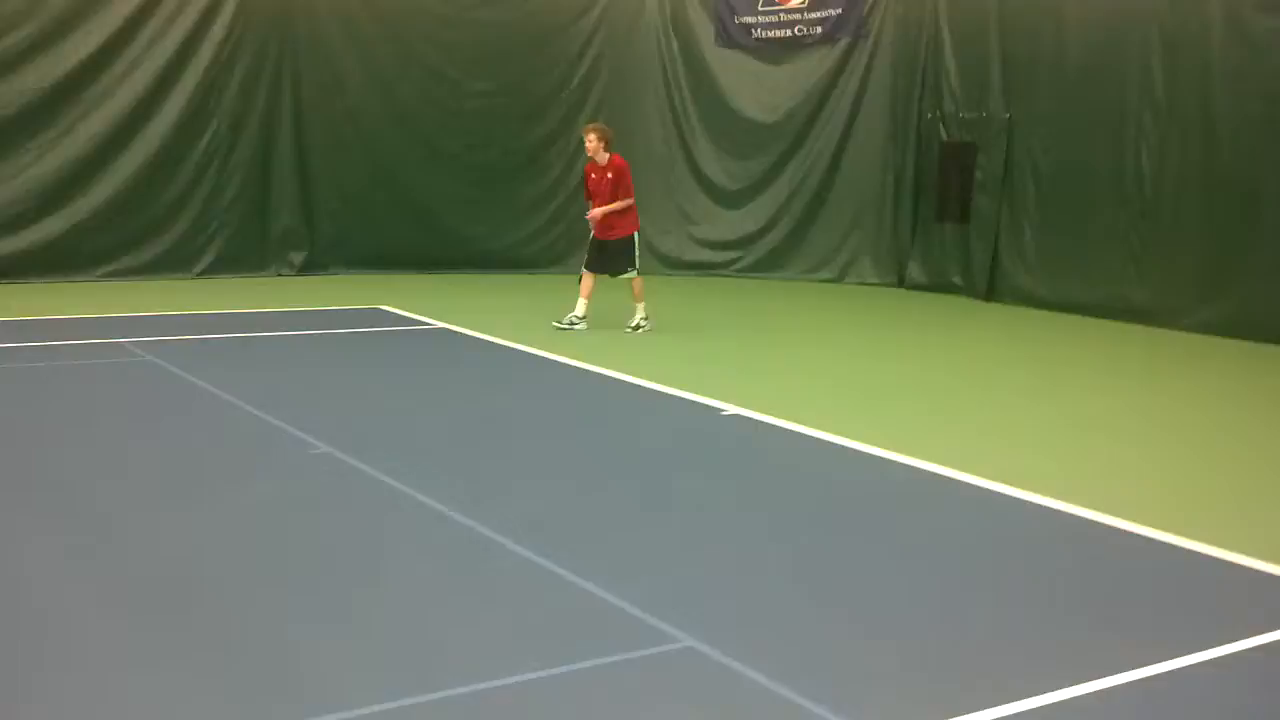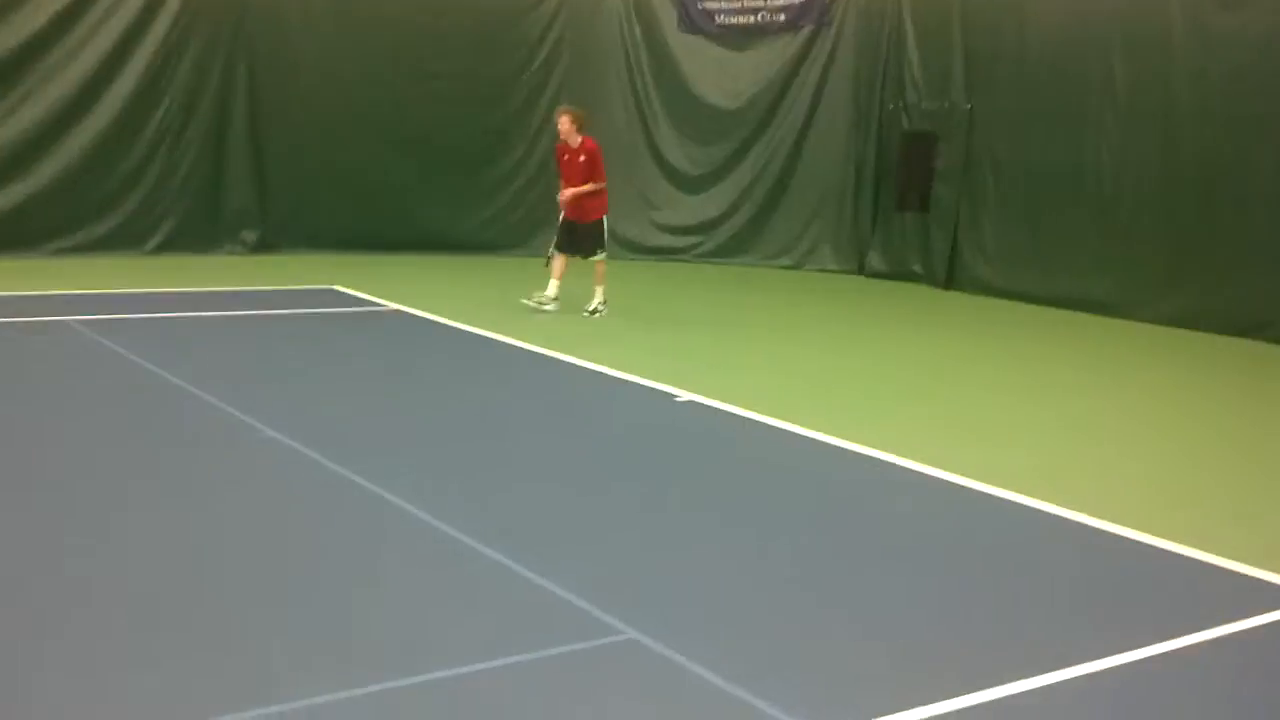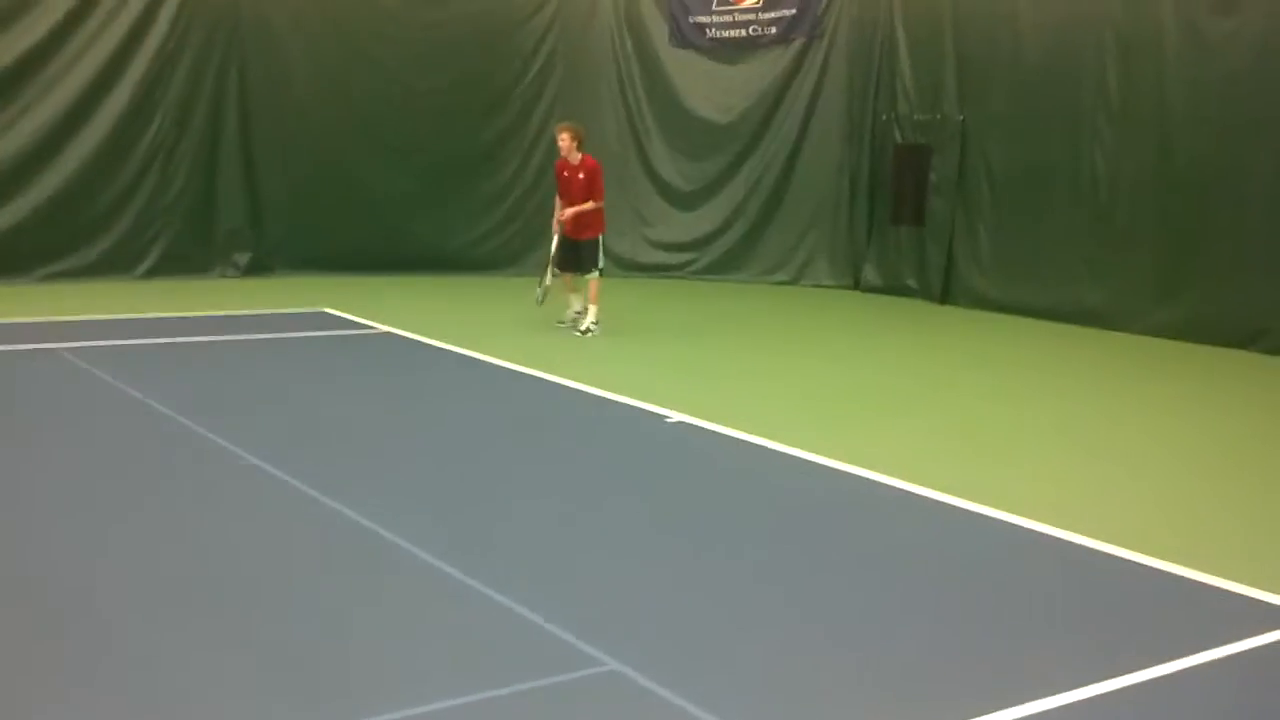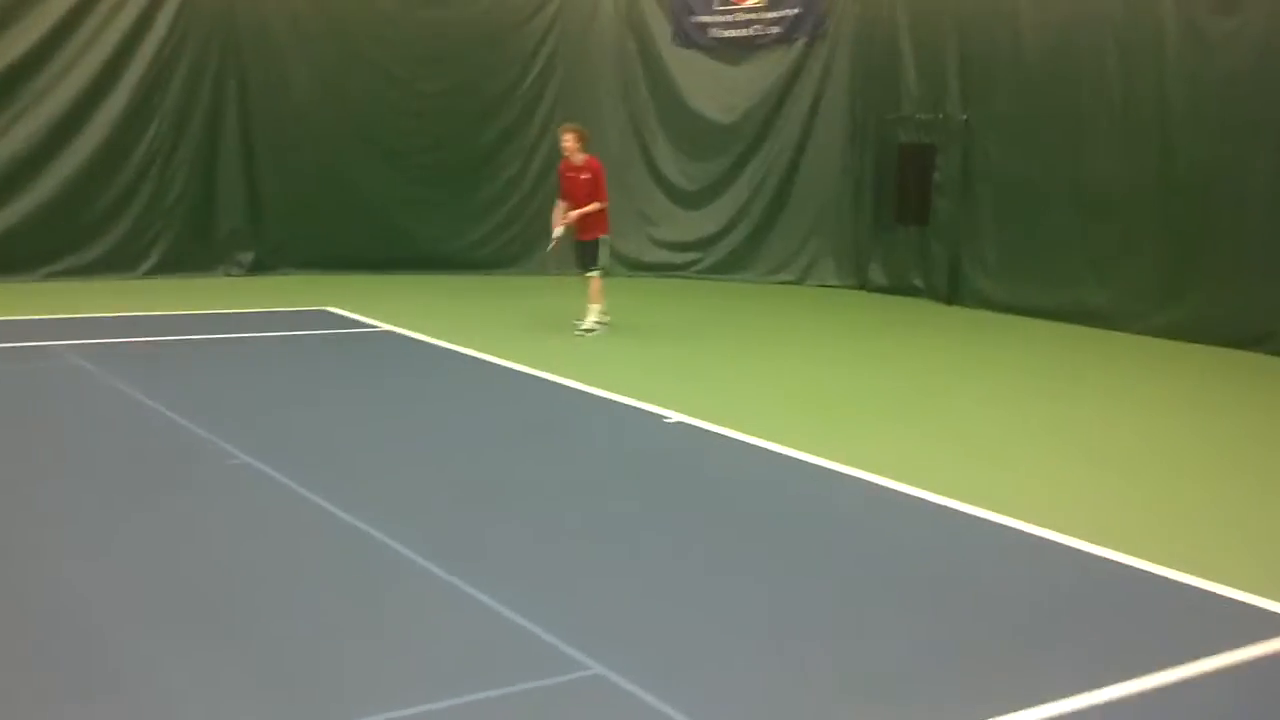
dt=0.2s
person 1, frame 1
left shoulder: (619, 165)
right shoulder: (589, 169)
left elbow: (628, 200)
left wrist: (602, 210)
right wrist: (593, 217)
left hip: (624, 229)
right hip: (602, 230)
left knee: (631, 272)
right knee: (589, 270)
left ankle: (641, 316)
right ankle: (579, 316)
person 1, frame 2
left shoulder: (591, 148)
right shoulder: (561, 149)
left elbow: (600, 182)
left wrist: (575, 191)
right wrist: (563, 196)
left hip: (593, 211)
right hip: (571, 211)
left knee: (597, 256)
right knee: (560, 251)
left ankle: (600, 301)
right ankle: (550, 296)
person 1, frame 3
left shoulder: (592, 166)
right shoulder: (560, 166)
left elbow: (599, 201)
left wrist: (575, 210)
right wrist: (556, 219)
left hip: (591, 228)
right hip: (570, 228)
left knee: (591, 273)
right knee: (565, 269)
left ankle: (592, 320)
right ankle: (577, 309)
person 1, frame 4
left shoulder: (595, 167)
right shoulder: (564, 168)
left elbow: (602, 202)
right elbow: (563, 197)
left wrist: (578, 213)
right wrist: (558, 219)
left hip: (596, 228)
right hip: (579, 228)
left knee: (593, 272)
right knee: (587, 271)
left ankle: (594, 320)
right ankle: (600, 311)
